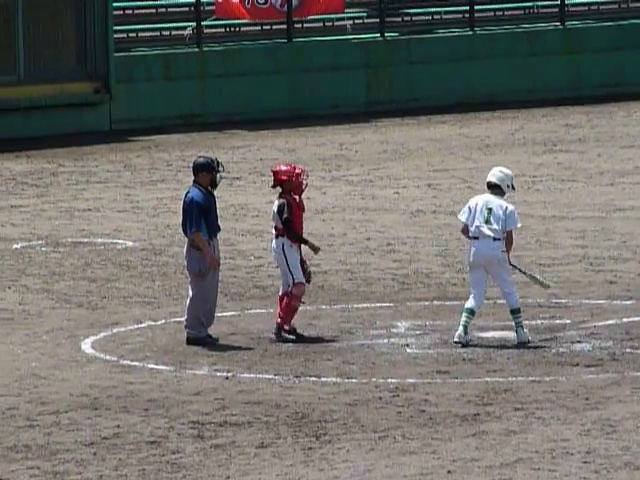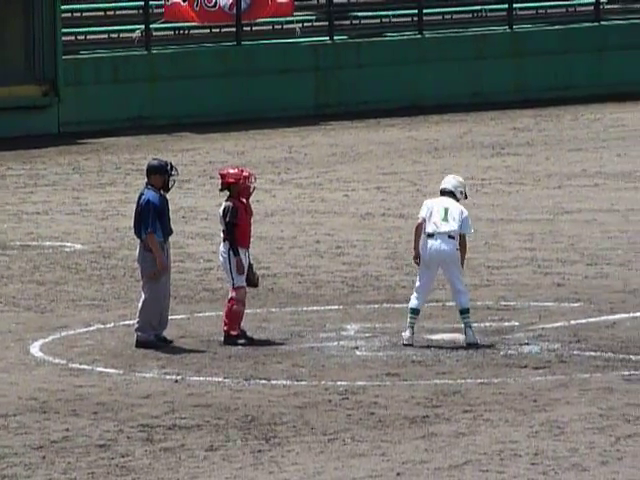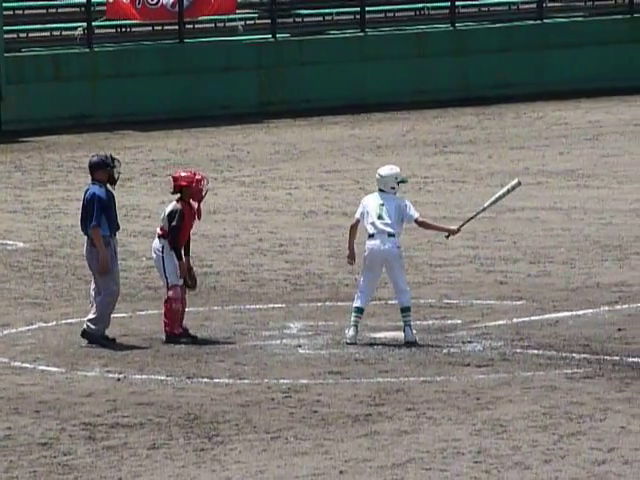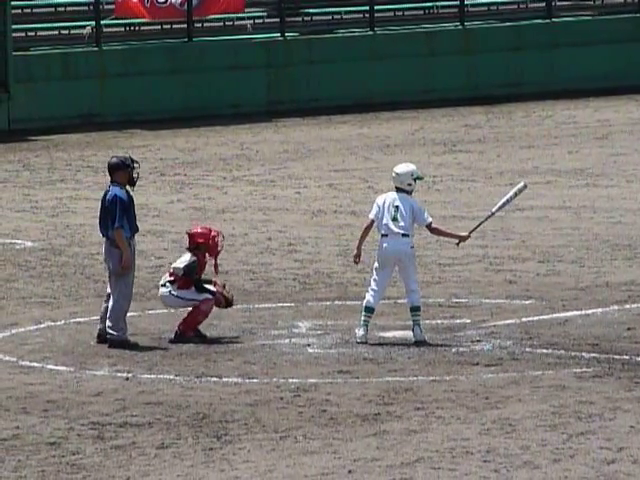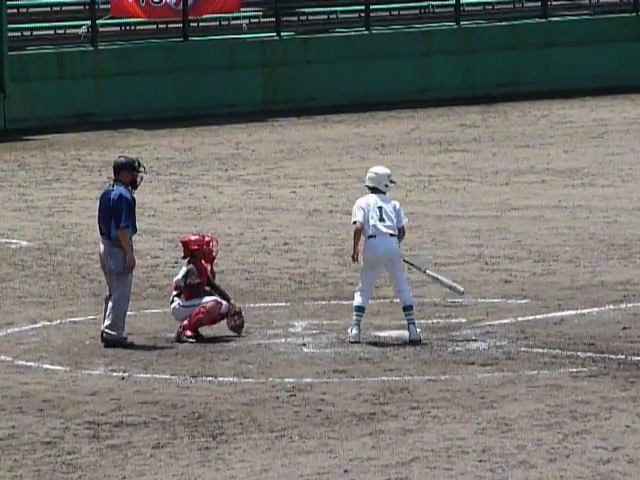
dt=0.7s
person 1, frame 1
left shoulder: (206, 193)
right shoulder: (195, 197)
right elbow: (194, 231)
right wrist: (209, 253)
left hip: (211, 244)
right hip: (200, 248)
left knee: (210, 291)
right knee: (199, 292)
left ankle: (203, 329)
right ankle: (194, 333)
person 1, frame 2
left shoulder: (156, 195)
right shoulder: (150, 198)
right elbow: (149, 232)
right wrist: (159, 257)
left hip: (161, 248)
right hip: (152, 251)
left knee: (162, 293)
right knee: (151, 294)
left ankle: (156, 333)
right ankle: (143, 336)
person 1, frame 3
left shoulder: (102, 191)
right shoulder: (96, 193)
right elbow: (93, 226)
right wrist: (102, 252)
left hip: (107, 243)
right hip: (100, 245)
left knee: (101, 290)
right knee: (110, 290)
left ankle: (97, 330)
right ankle: (92, 328)
person 1, frame 4
left shoulder: (112, 192)
right shoulder: (118, 194)
right elbow: (117, 228)
right wrist: (126, 253)
left hip: (114, 246)
right hip: (119, 247)
left knee: (114, 292)
right knee: (122, 294)
left ankle: (105, 330)
right ankle: (116, 335)
person 1, frame 5
left shoulder: (107, 192)
right shoulder: (123, 195)
right elbow: (122, 227)
right wrist: (129, 254)
left hip: (106, 245)
right hip: (117, 248)
left knee: (113, 292)
right knee: (121, 294)
left ankle: (109, 331)
right ankle: (113, 335)
person 2, frame 1
left shoulder: (474, 201)
right shoulder: (507, 207)
left elbow: (464, 230)
right elbow: (508, 236)
right wrist: (507, 254)
left hip: (476, 250)
right hip: (496, 250)
left knee: (476, 293)
right knee: (509, 292)
left ankle: (462, 332)
right ankle: (520, 333)
person 2, frame 2
left shoulder: (430, 202)
right shoulder: (461, 210)
left elbow: (419, 224)
right elbow: (462, 239)
left wrist: (416, 249)
right wrist: (461, 264)
left hip: (429, 247)
right hip: (450, 249)
left knee: (420, 291)
right knee: (460, 292)
left ankle: (409, 332)
right ankle: (469, 333)
person 2, frame 3
left shoulder: (367, 200)
right shoulder: (401, 202)
left elbow: (354, 225)
right elbow: (421, 222)
left wrist: (351, 249)
right wrist: (448, 230)
left hip: (372, 246)
right hip: (392, 247)
left knee: (365, 289)
right knee: (402, 290)
left ankle: (352, 330)
right ankle: (408, 331)
person 2, frame 4
left shoulder: (382, 199)
right shoulder: (413, 203)
left elbow: (369, 225)
right elbow: (432, 228)
left wrist: (358, 248)
right wrist: (458, 236)
left hip: (385, 246)
right hip: (405, 247)
left knee: (375, 289)
right knee: (412, 289)
left ankle: (362, 330)
right ankle: (417, 330)
person 2, frame 5
left shoulder: (362, 202)
right shoulder: (393, 203)
left elbow: (358, 228)
right elbow: (402, 230)
left wrist: (355, 250)
left hip: (372, 246)
right hip: (392, 245)
left knee: (363, 289)
right knee: (402, 288)
left ankle: (355, 330)
right ankle: (412, 329)
person 3, frame 1
left shoulder: (292, 200)
right shoulder: (283, 202)
right elbow: (289, 230)
left wrist: (300, 256)
right wrist: (309, 244)
left hip: (291, 247)
right hip: (284, 247)
left knee: (289, 288)
right knee: (298, 285)
left ankle: (286, 326)
right ankle: (282, 325)
person 3, frame 2
left shoulder: (242, 204)
right shoulder: (230, 206)
right elbow: (230, 234)
left wrist: (246, 258)
right wrist: (237, 258)
left hip: (241, 251)
right hip: (231, 252)
left knee: (239, 291)
right knee: (238, 291)
left ankle: (236, 329)
right ankle: (230, 333)
person 3, frame 3
left shoulder: (190, 207)
right shoulder: (178, 208)
right elbow: (173, 237)
left wrist: (187, 259)
right wrist: (181, 261)
left hip: (172, 250)
right hip: (164, 248)
left knee: (180, 289)
right knee: (174, 289)
left ankle: (179, 328)
right ankle: (171, 332)
person 3, frame 4
left shoulder: (197, 256)
right shoulder: (194, 260)
left elbow: (195, 281)
right elbow: (198, 287)
left wrist: (213, 282)
right wrist: (215, 293)
left hip: (176, 289)
right hip: (169, 293)
left knee: (212, 294)
right knee: (207, 300)
left ankle: (191, 329)
right ankle: (183, 332)
person 3, frame 5
left shoulder: (201, 266)
right shoulder: (191, 267)
left elbow: (213, 286)
right elbow: (200, 292)
left wrist: (231, 302)
right wrist: (215, 296)
left hip: (189, 305)
right hip: (180, 307)
left knee: (225, 307)
right knee: (214, 303)
left ankle: (191, 328)
right ankle: (185, 329)
